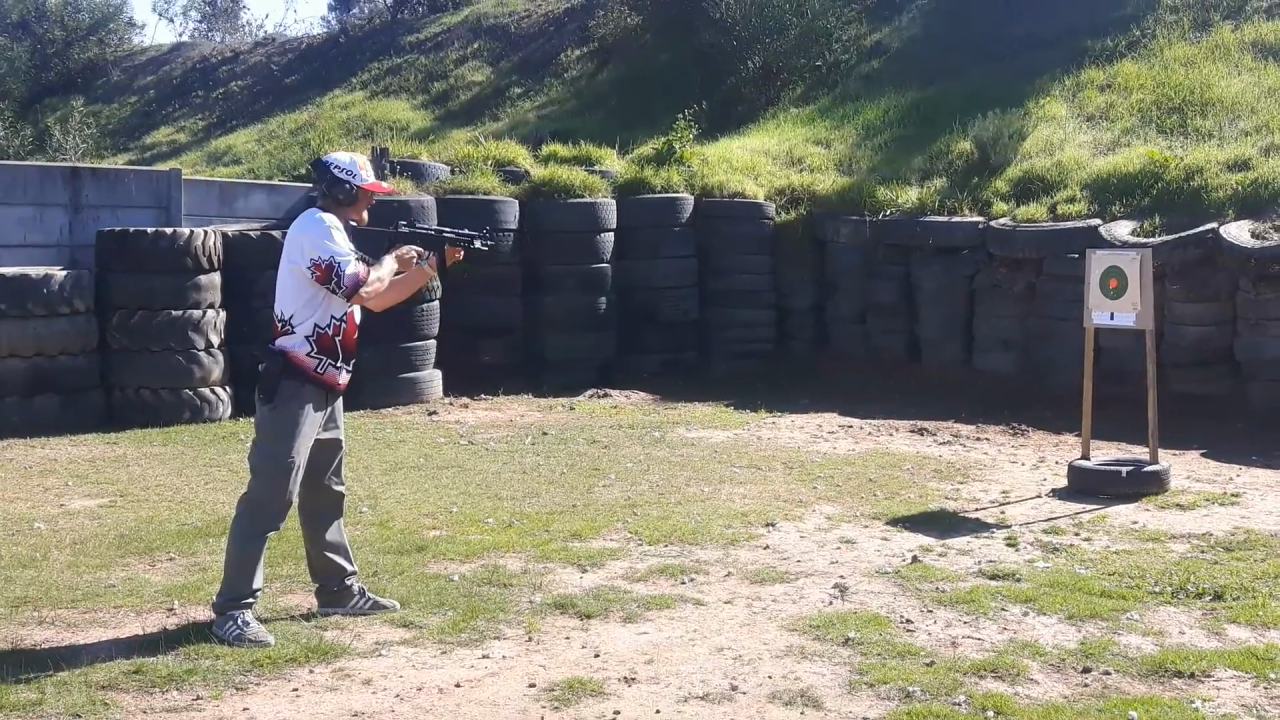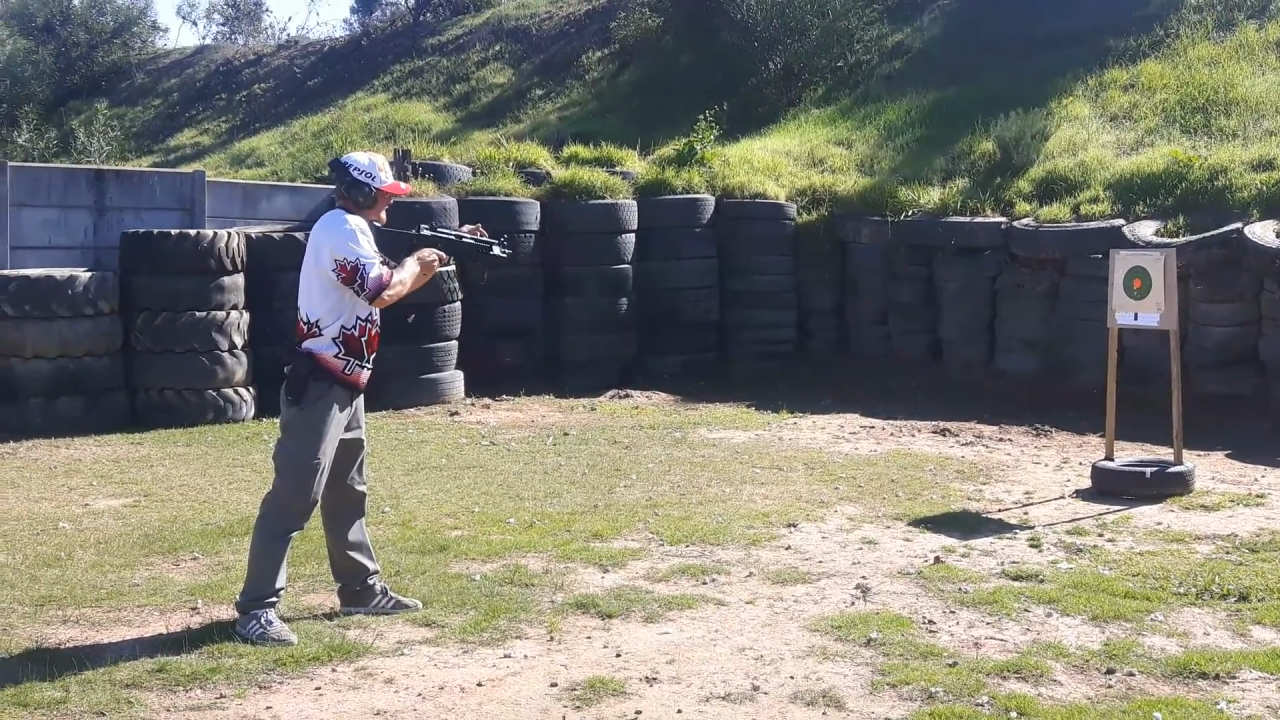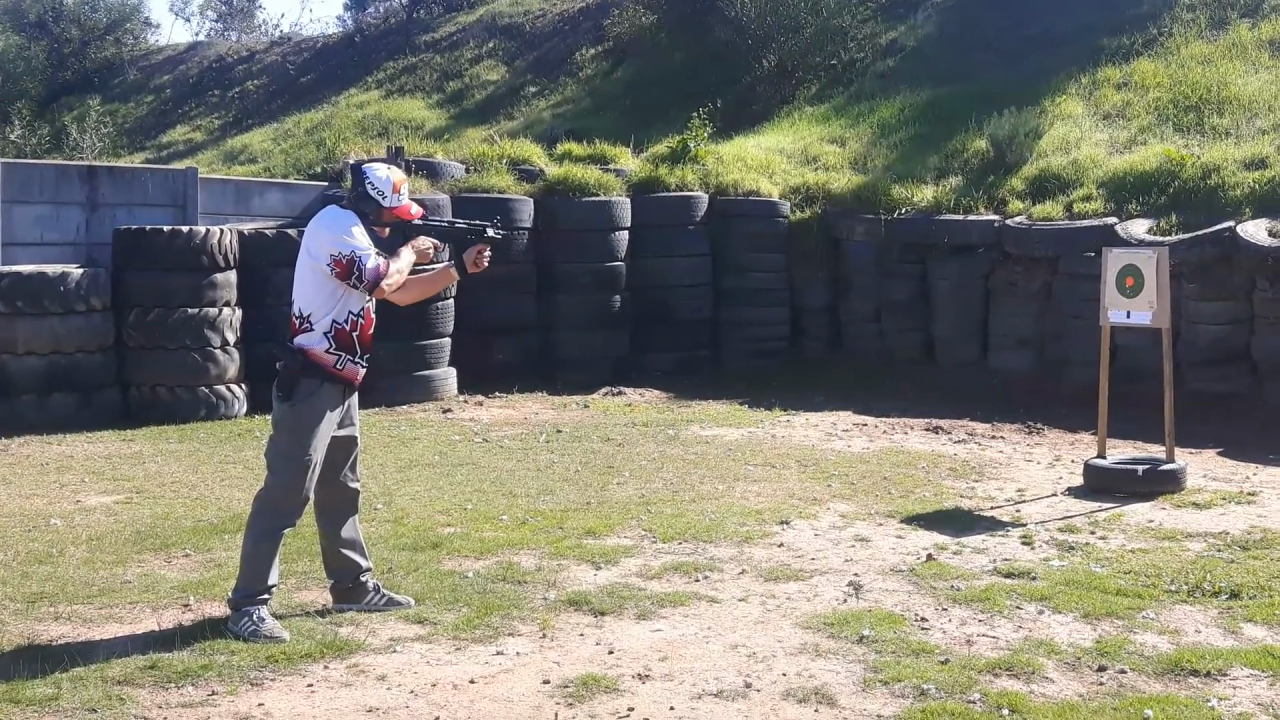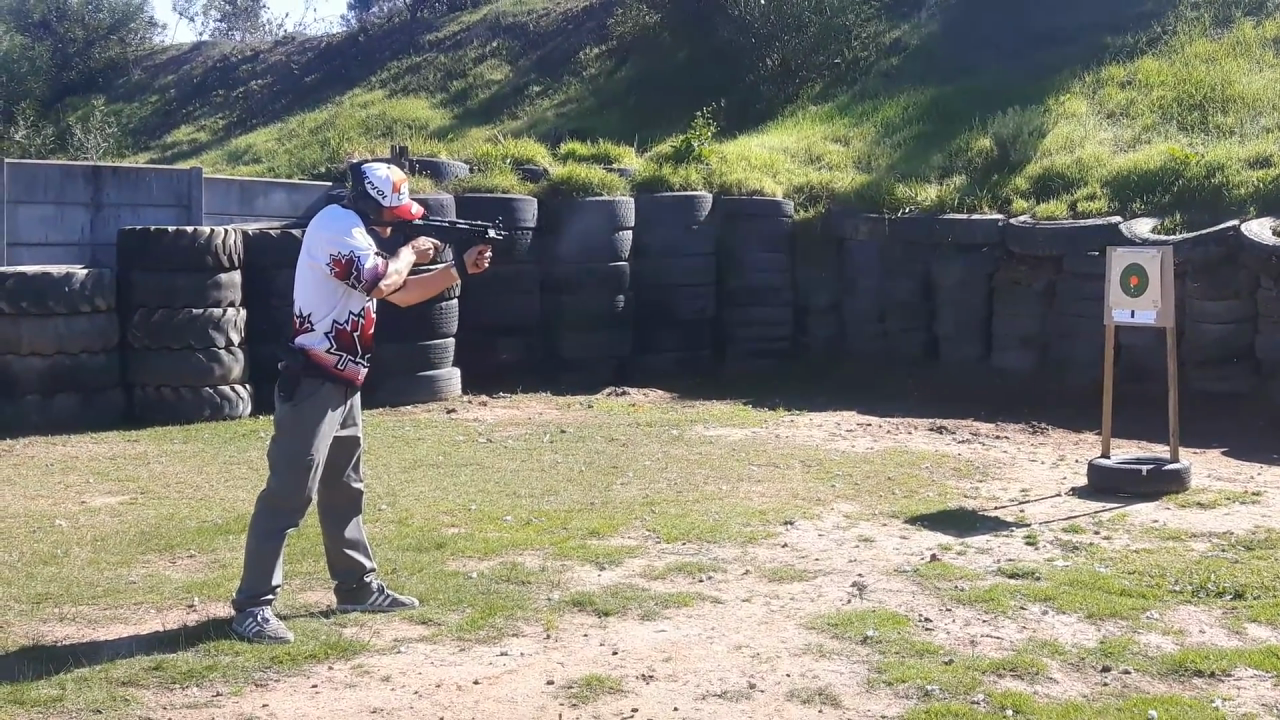
dt=1s
person 1, frame 1
left shoulder: (333, 233)
right shoulder: (318, 226)
left elbow: (377, 299)
right elbow: (363, 289)
left wrist: (435, 265)
right wrist: (393, 260)
left hip: (324, 386)
right hip: (295, 384)
left knee: (326, 494)
right knee: (271, 495)
left ankle: (339, 590)
right ankle: (233, 608)
person 1, frame 2
left shoulder: (351, 229)
right shoulder: (343, 227)
left elbow: (385, 284)
right elbow: (383, 291)
left wrist: (443, 251)
right wrist: (416, 262)
left hip: (345, 383)
right hip: (320, 383)
left knee: (348, 493)
right knee: (295, 496)
left ankle: (362, 590)
right ankle: (256, 608)
person 1, frame 3
left shoulder: (353, 234)
right shoulder: (335, 223)
left elbow: (400, 293)
right elbow: (381, 282)
left wrist: (460, 267)
right wrist: (410, 252)
left hip: (338, 382)
right hip: (311, 382)
left knee: (340, 491)
right knee: (286, 493)
left ankle: (354, 586)
right ankle: (248, 605)
person 1, frame 4
left shoulder: (355, 235)
right shoulder: (334, 223)
left elbow: (401, 293)
right elbow: (380, 283)
left wrist: (461, 267)
right wrist: (411, 252)
left hip: (341, 383)
right hip: (312, 383)
left knee: (344, 491)
right knee: (289, 493)
left ankle: (358, 587)
right ankle: (252, 605)
